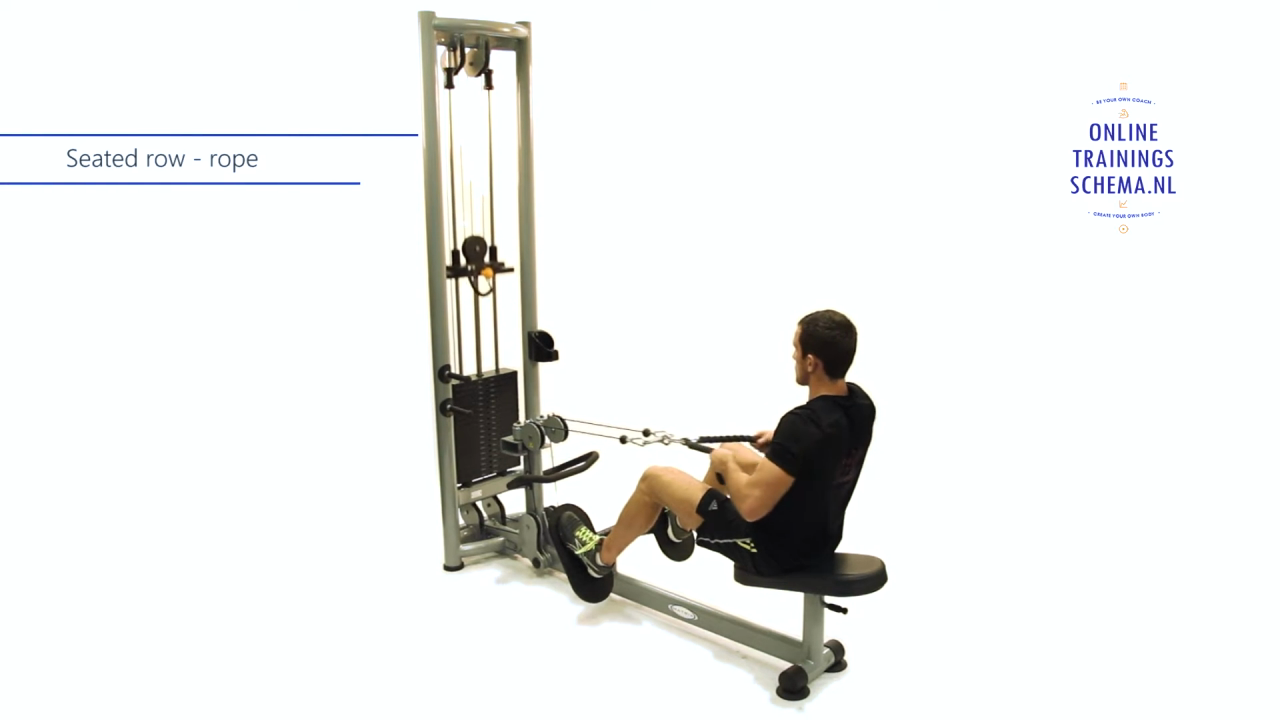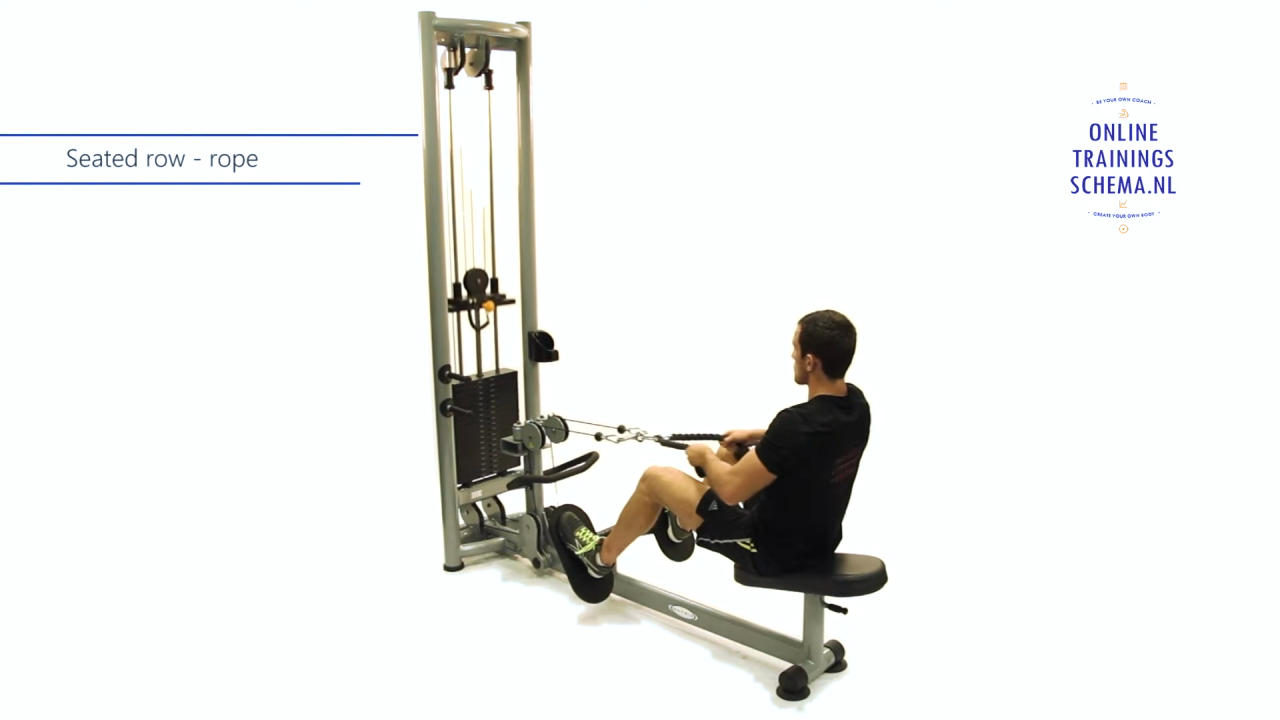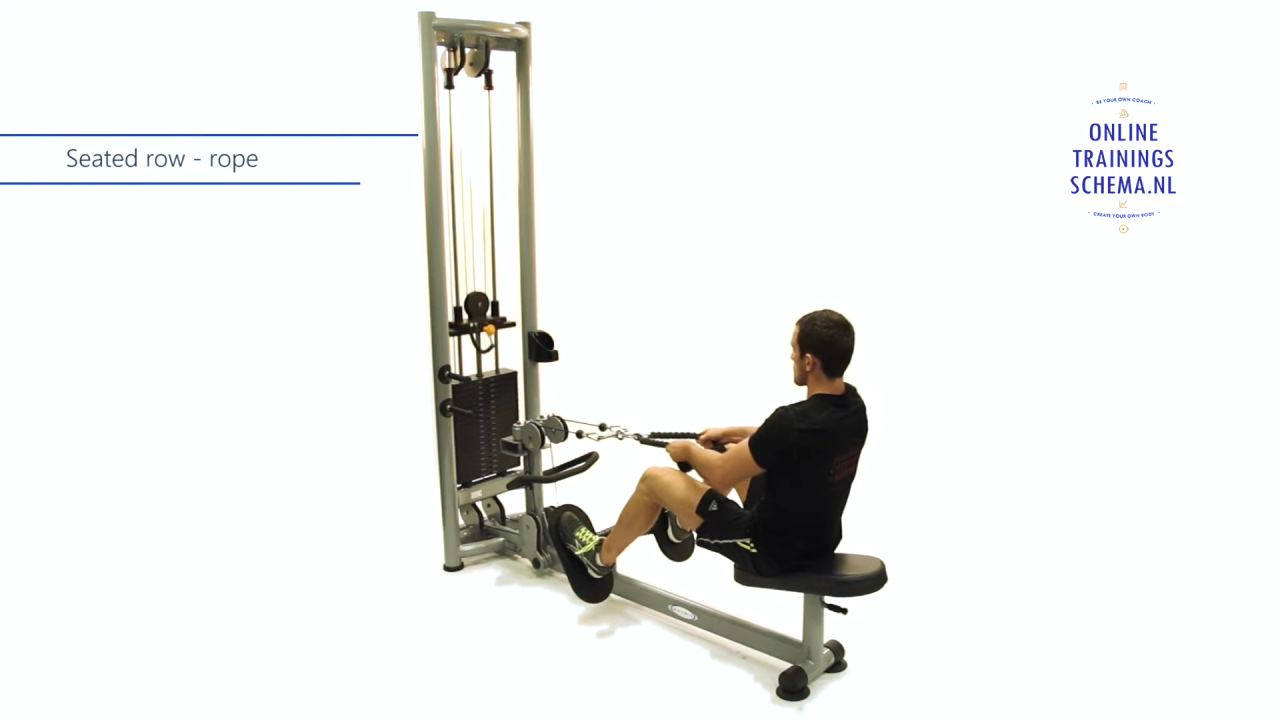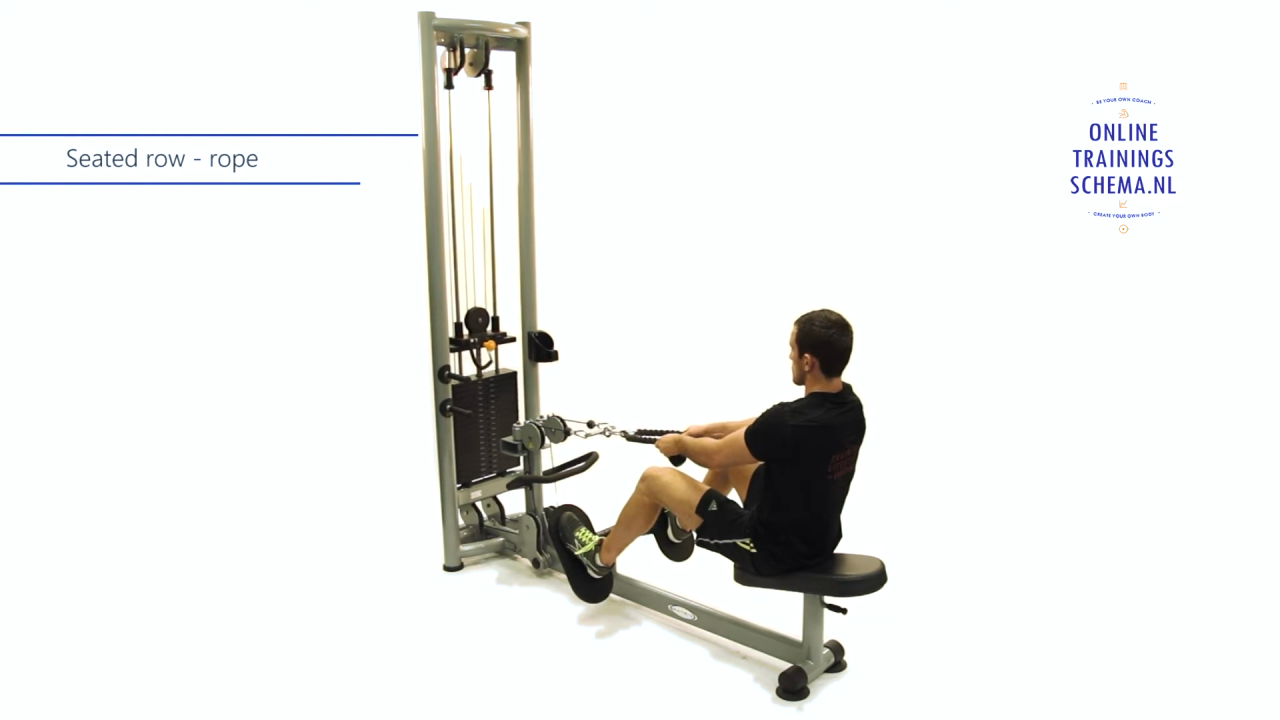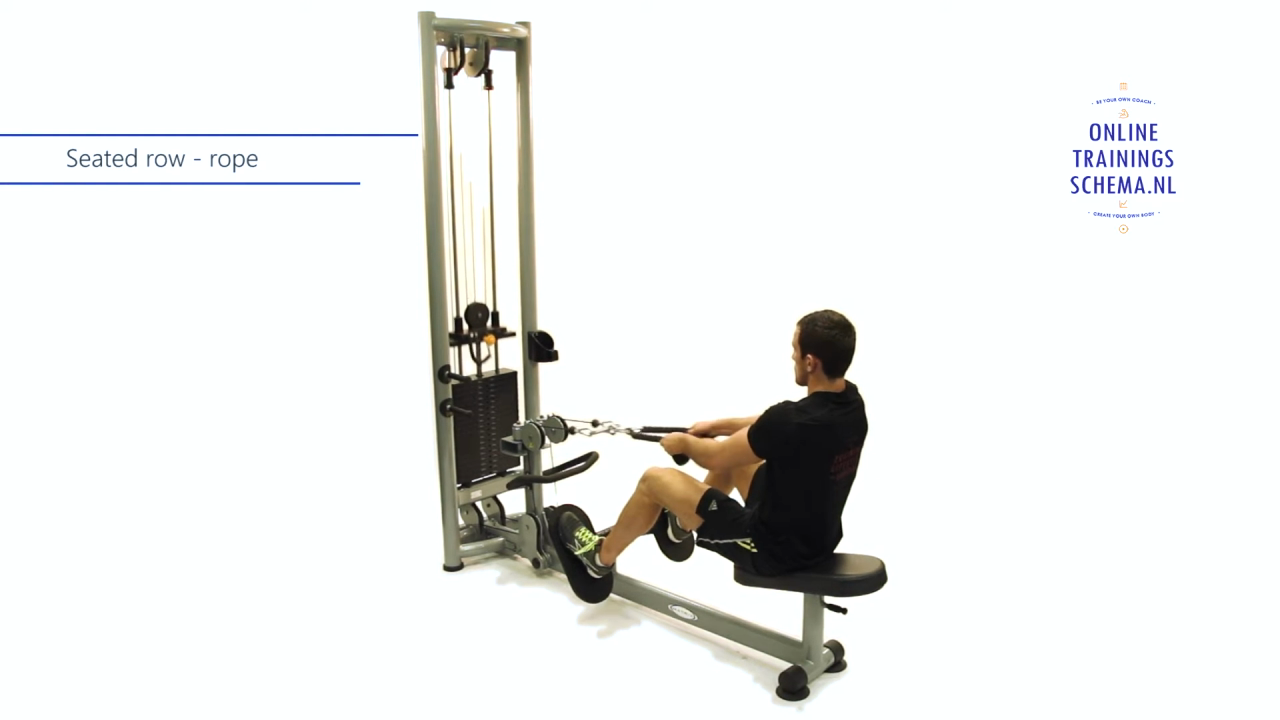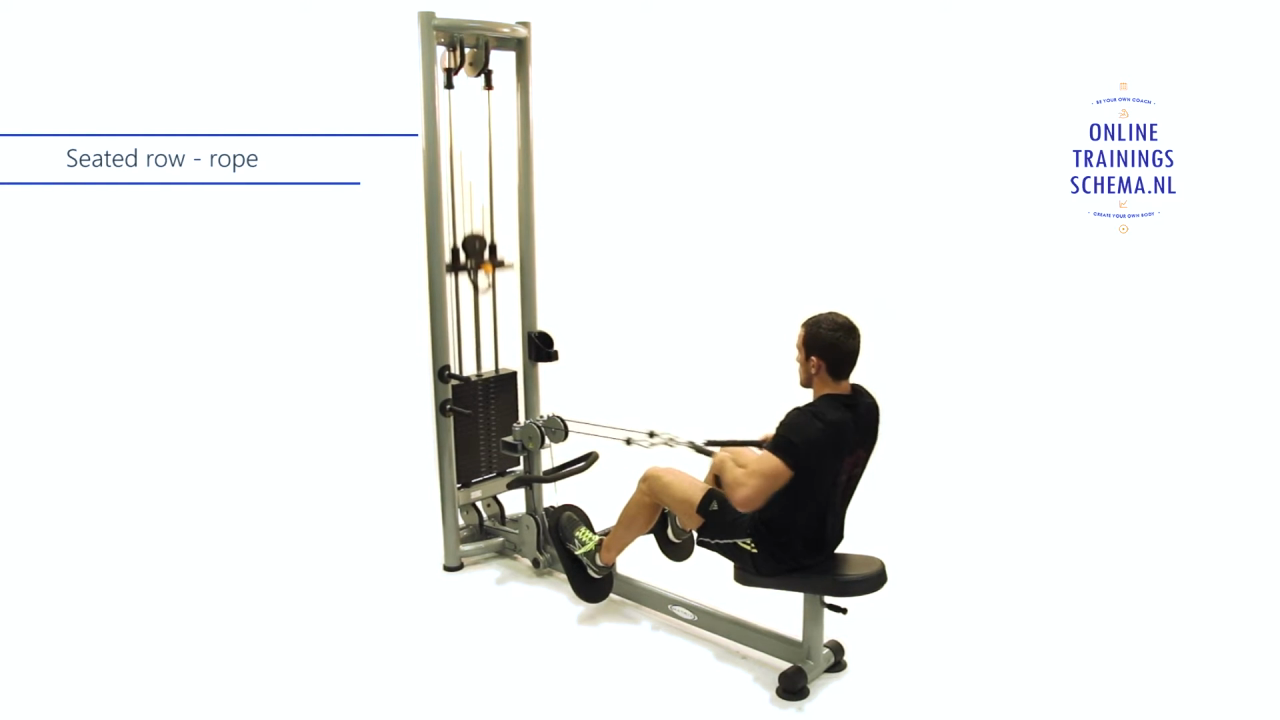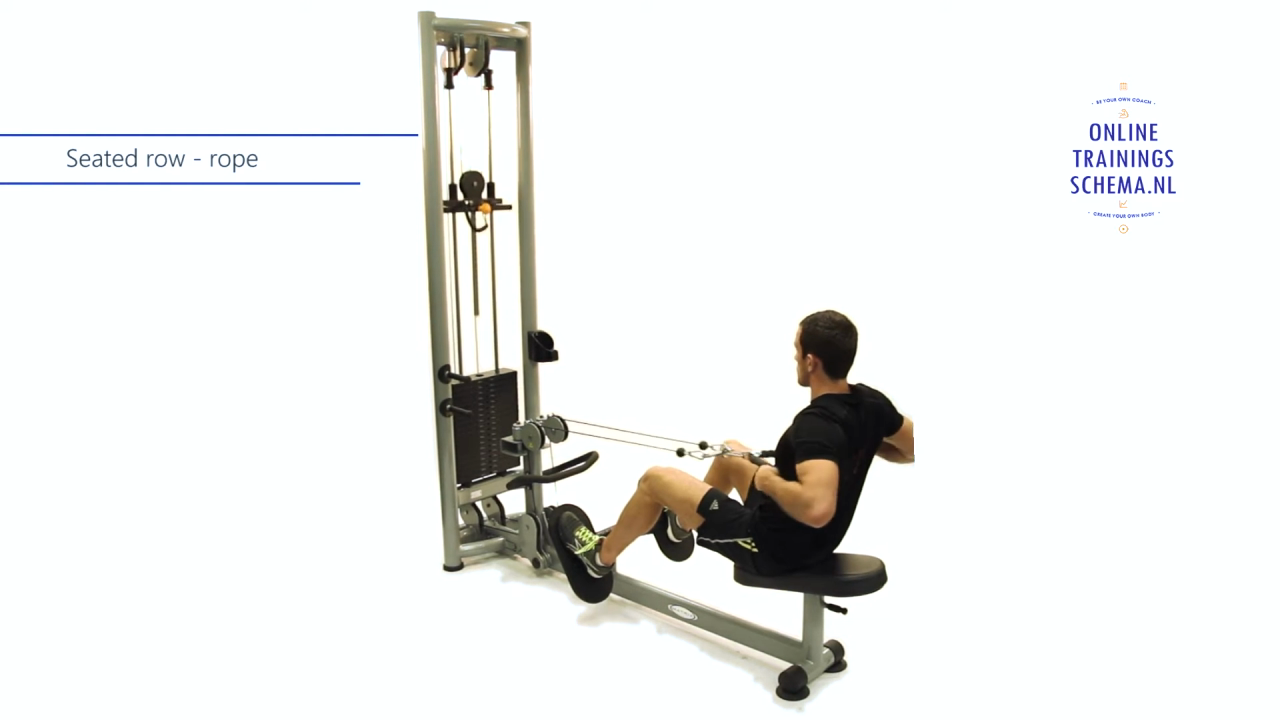
dt=0.3s
person 1, frame 1
left shoulder: (803, 424)
right shoulder: (860, 403)
left elbow: (751, 505)
left wrist: (725, 465)
left hip: (773, 549)
right hip: (819, 538)
left knee: (654, 478)
right knee: (732, 451)
left ankle: (602, 556)
right ankle: (682, 521)
person 1, frame 2
left shoulder: (798, 422)
right shoulder: (856, 404)
left elbow: (731, 490)
left wrist: (704, 457)
right wrist: (758, 437)
left hip: (772, 547)
right hip: (819, 540)
left knee: (654, 479)
right knee: (731, 452)
left ankle: (602, 556)
right ankle: (681, 521)
person 1, frame 3
left shoulder: (795, 421)
right shoulder: (852, 405)
left elbow: (720, 474)
left wrist: (688, 450)
right wrist: (732, 432)
left hip: (772, 548)
right hip: (818, 539)
left knee: (654, 479)
right knee: (734, 453)
left ankle: (602, 556)
right ankle: (682, 521)
person 1, frame 4
left shoulder: (791, 420)
right shoulder: (848, 404)
left elbow: (715, 457)
left wrist: (681, 444)
right wrist: (710, 429)
left hip: (773, 547)
right hip: (817, 539)
left knee: (654, 479)
right knee: (733, 451)
left ankle: (602, 556)
right ankle: (682, 521)
person 1, frame 5
left shoulder: (794, 420)
right shoulder: (851, 401)
left elbow: (714, 459)
left wrist: (683, 442)
right wrist: (716, 425)
left hip: (772, 547)
right hip: (817, 538)
left knee: (654, 479)
right knee: (732, 449)
left ankle: (601, 556)
right ankle: (682, 521)
person 1, frame 6
left shoulder: (808, 423)
right shoulder: (864, 404)
left elbow: (744, 497)
left wrist: (723, 467)
left hip: (772, 548)
right hip: (817, 538)
left knee: (654, 480)
right knee: (732, 454)
left ankle: (602, 556)
right ankle: (682, 521)
person 1, frame 7
left shoulder: (816, 423)
right shoulder: (870, 402)
left elbow: (817, 508)
right elbow: (912, 449)
left wrist: (768, 480)
left hip: (773, 548)
right hip: (818, 540)
left knee: (654, 479)
right knee: (731, 450)
left ankle: (602, 556)
right ankle: (682, 521)
